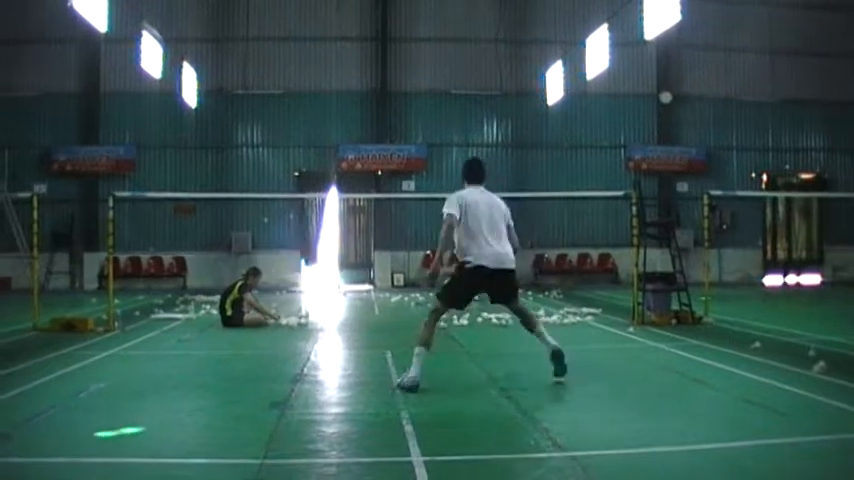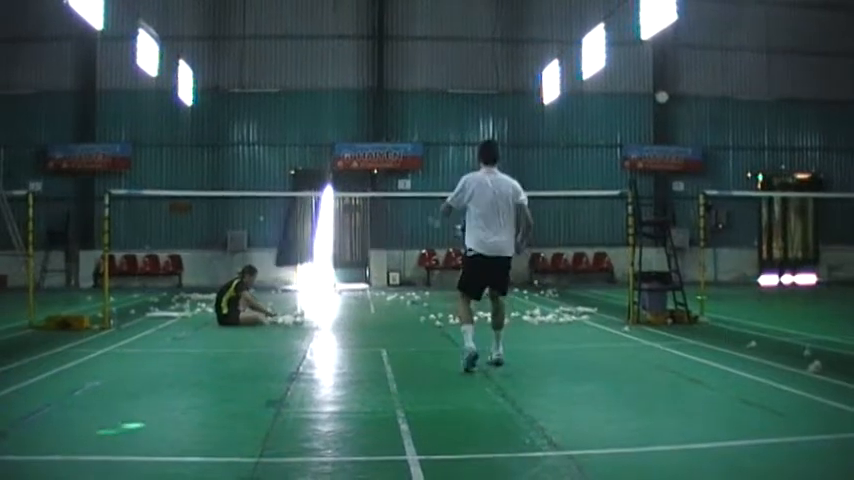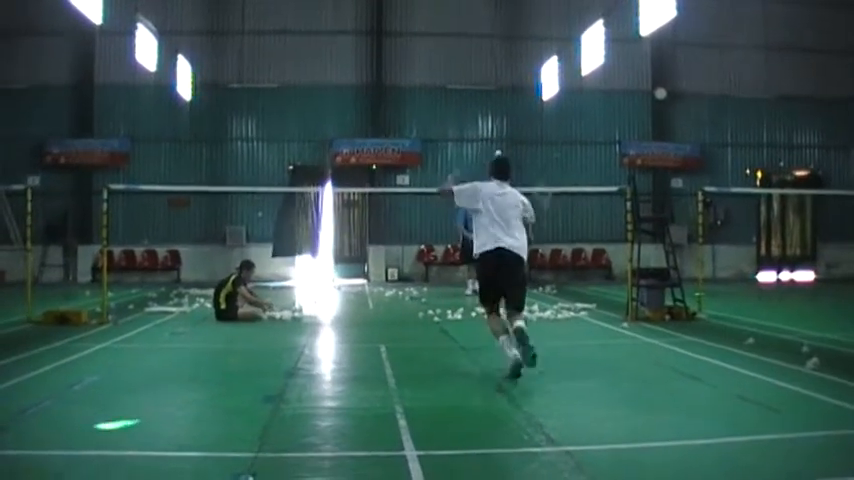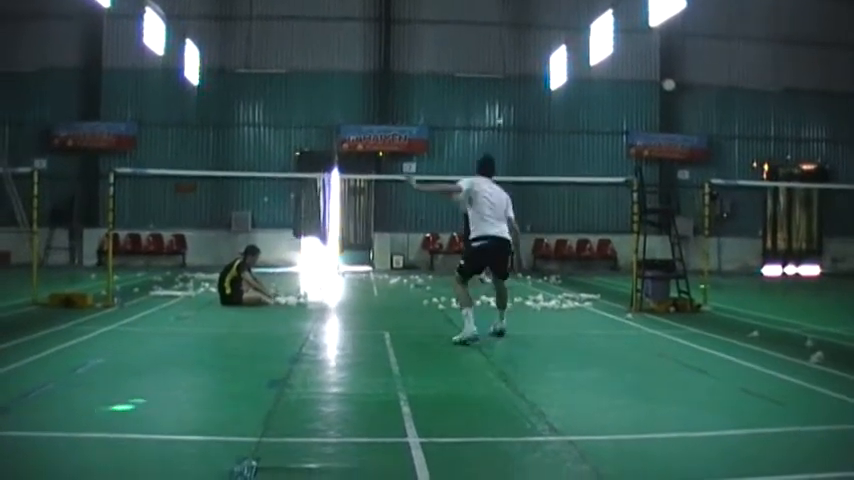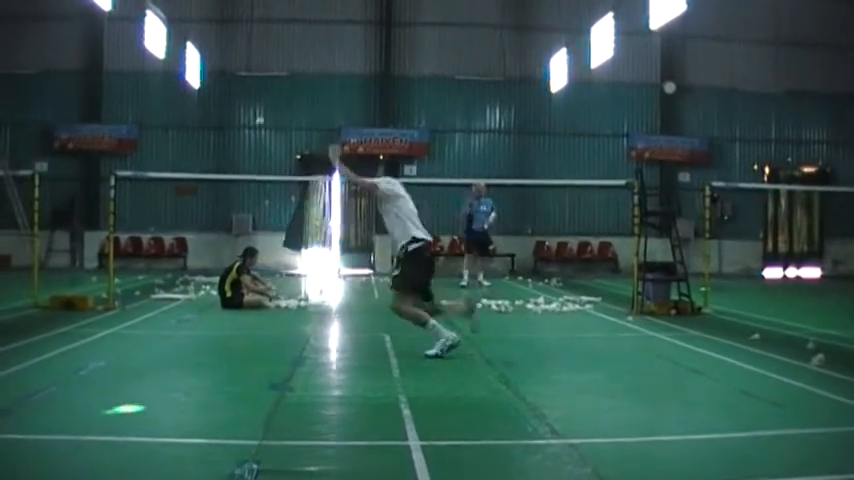
dt=0.7s
person 1, frame 1
left shoulder: (457, 198)
right shoulder: (499, 202)
left elbow: (449, 225)
right elbow: (515, 243)
left wrist: (437, 259)
left hip: (474, 265)
right hip: (505, 265)
left knee: (435, 313)
right knee: (518, 308)
left ankle: (413, 374)
right ankle: (551, 346)
person 1, frame 2
left shoulder: (468, 181)
right shoulder: (512, 184)
left elbow: (445, 210)
right elbow: (527, 221)
right wrist: (520, 242)
left hip: (476, 251)
right hip: (503, 252)
left knee: (464, 299)
right knee: (497, 300)
left ankle: (470, 345)
right ankle: (497, 352)
person 1, frame 3
left shoulder: (478, 188)
right shoulder: (520, 199)
left elbow: (444, 191)
right elbow: (528, 230)
left wrist: (451, 183)
left hip: (487, 253)
right hip: (515, 254)
left knee: (492, 312)
right knee: (514, 313)
left ankle: (512, 354)
right ankle: (519, 330)
person 1, frame 4
left shoulder: (472, 182)
right shoulder: (502, 193)
left elbow: (450, 189)
right elbow: (514, 228)
left wrist: (420, 187)
left hip: (482, 240)
right hip: (503, 241)
left knee: (460, 281)
right knee: (499, 282)
left ankle: (469, 329)
right ankle: (500, 324)
person 1, frame 5
left shoulder: (388, 184)
right shoulder: (393, 191)
left elbow: (354, 179)
left wrist: (336, 159)
left hip: (413, 246)
right hip: (420, 246)
left knee: (398, 304)
right knee: (421, 307)
left ankle: (446, 336)
right ankle: (464, 307)
